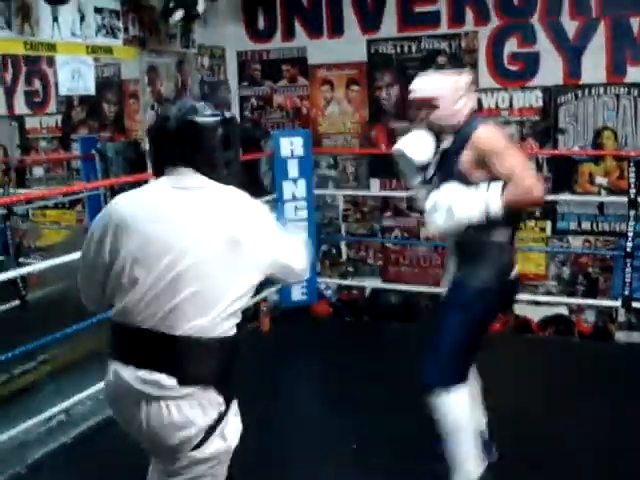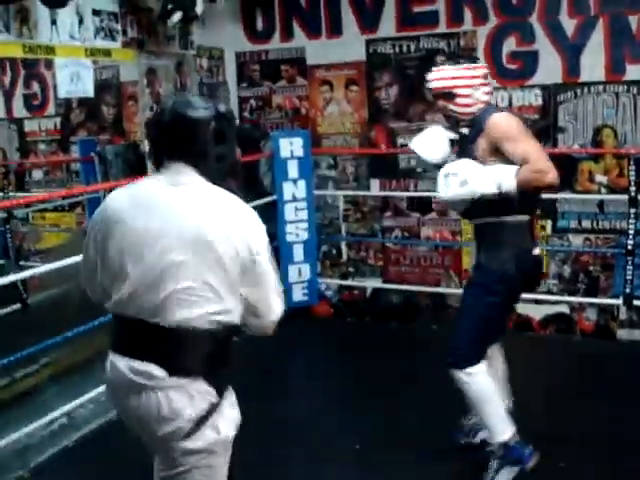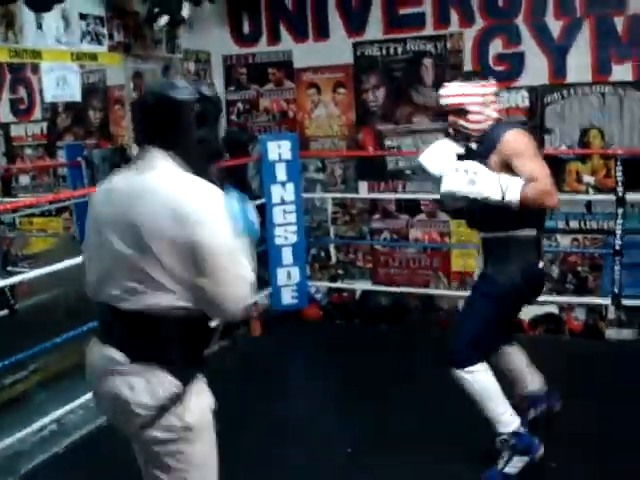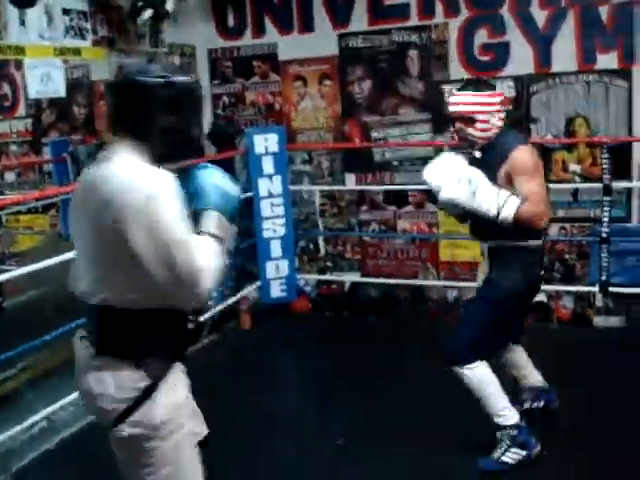
dt=0.1s
person 1, frame 1
left shoulder: (485, 136)
right shoulder: (448, 145)
left elbow: (533, 191)
right elbow: (436, 205)
left wrist: (471, 204)
right wrist: (418, 172)
left hip: (484, 269)
right hip: (472, 264)
left knee: (440, 378)
right knee: (459, 355)
right ankle: (474, 434)
person 1, frame 2
left shoulder: (499, 123)
right shoulder: (465, 134)
left elbow: (546, 174)
right elbow: (457, 194)
left wrist: (487, 179)
right wrist: (435, 164)
left hip: (507, 252)
right hip: (495, 248)
left knee: (463, 356)
right knee: (481, 336)
right ankle: (495, 416)
person 1, frame 3
left shoulder: (511, 140)
right shoulder: (472, 146)
left elbow: (547, 195)
right elbow: (467, 206)
left wrist: (486, 183)
right wrist: (446, 179)
left hip: (513, 262)
right hip: (500, 258)
left knee: (464, 354)
right knee: (491, 337)
left ankle: (519, 440)
right ankle: (537, 394)
person 1, frame 4
left shoulder: (518, 154)
right shoulder: (477, 155)
left elbow: (538, 216)
right elbow: (470, 208)
left wrist: (485, 197)
right wrist: (449, 189)
left hip: (514, 267)
right hip: (504, 263)
left knee: (463, 352)
right knee: (495, 334)
left ankle: (516, 436)
right ankle: (538, 391)
person 2, frame 1
left shoulder: (118, 211)
right shoulder: (246, 213)
left elbow: (93, 297)
right elbow: (295, 257)
left hip: (127, 379)
right hip: (191, 395)
person 2, frame 2
left shoulder: (116, 205)
right shoulder: (236, 216)
left elbow: (96, 286)
right elbow: (265, 317)
left hip: (126, 370)
right hip: (185, 385)
person 2, frame 3
left shoulder: (109, 190)
right shoulder: (199, 197)
right elbow: (232, 301)
right wrist: (241, 240)
left hip: (116, 359)
right hip: (157, 373)
person 2, frame 4
left shoulder: (95, 177)
right shoulder: (147, 185)
right elbow: (195, 284)
left wrist: (187, 216)
right wrist: (216, 217)
left hip: (108, 352)
right hip: (134, 365)
left knee: (186, 442)
